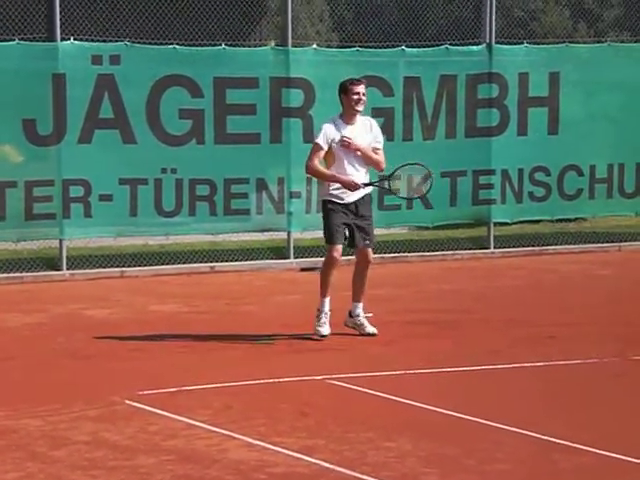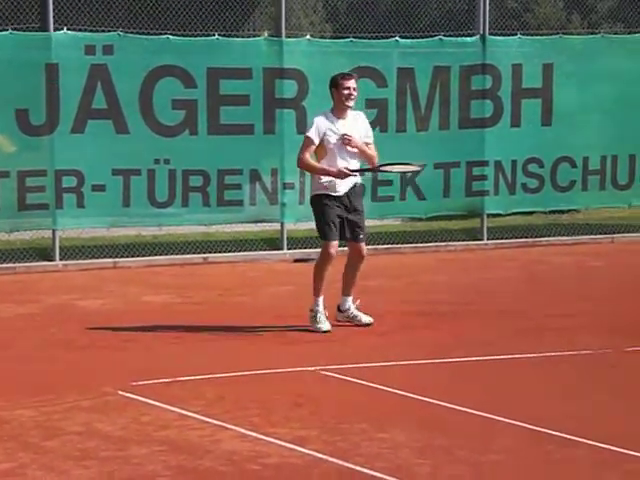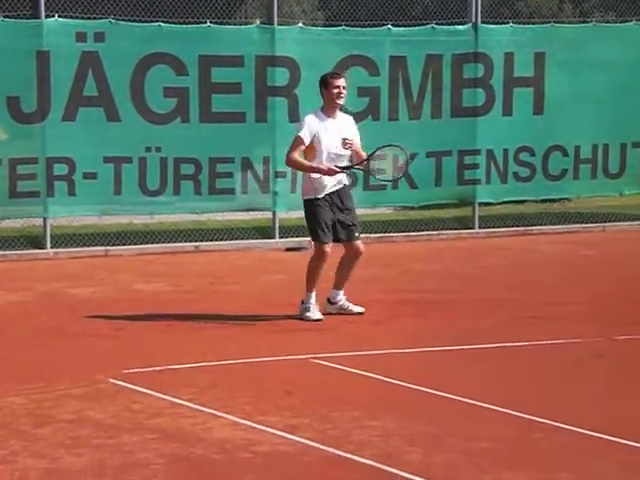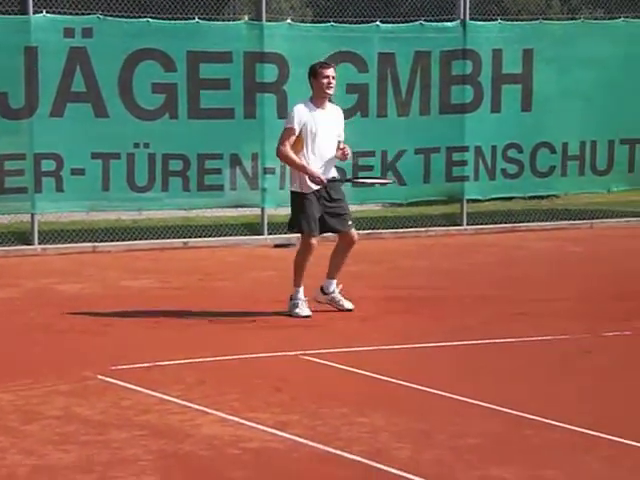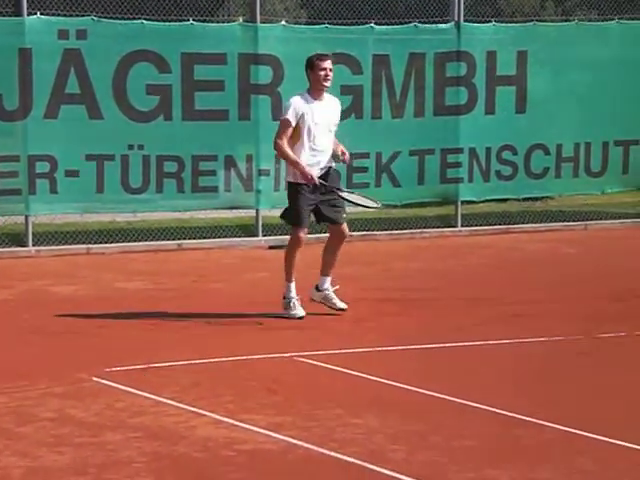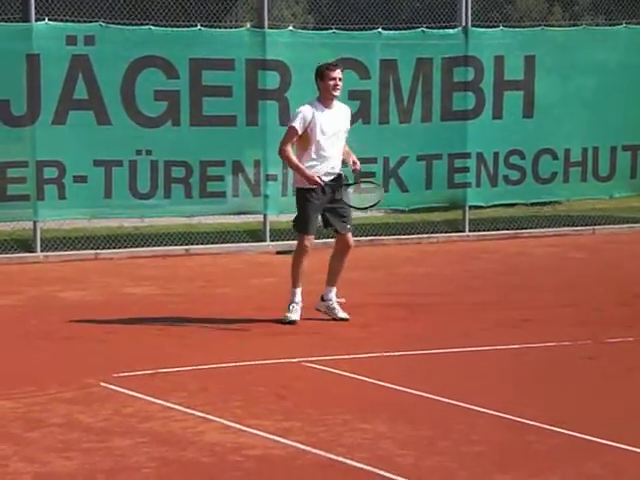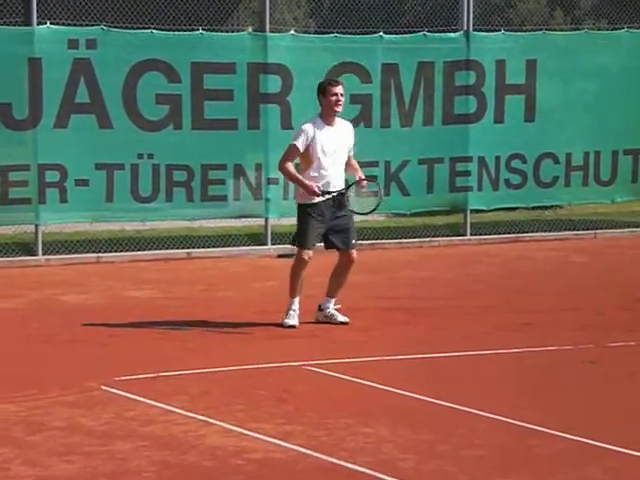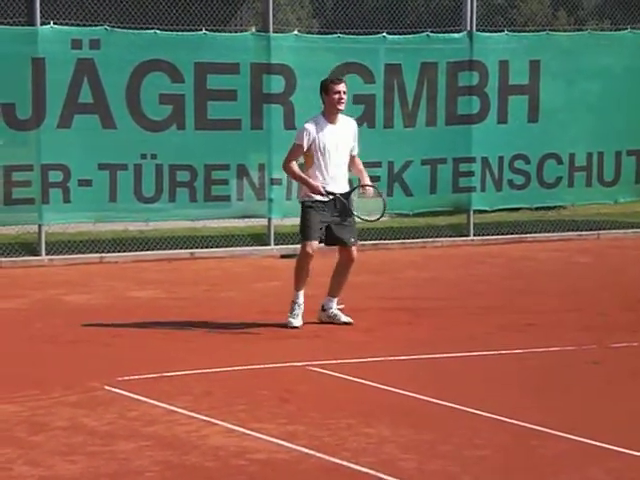
dt=0.1s
person 1, frame 1
left shoulder: (370, 125)
right shoulder: (329, 128)
left elbow: (381, 165)
right elbow: (311, 166)
left wrist: (361, 149)
right wrist: (341, 179)
left hip: (361, 200)
right hip: (334, 200)
left knee: (366, 257)
right knee: (334, 254)
left ankle: (355, 314)
right ankle: (323, 311)
person 1, frame 2
left shoulder: (360, 119)
right shoulder: (320, 122)
left elbow: (374, 160)
right elbow: (302, 160)
left wrist: (358, 145)
right wrist: (331, 171)
left hip: (352, 193)
right hip: (325, 194)
left knee: (358, 252)
right knee: (329, 250)
left ankle: (345, 307)
right ankle: (317, 309)
person 1, frame 3
left shoulder: (348, 121)
right shoulder: (310, 122)
left elbow: (361, 159)
right elbow: (291, 158)
left wrist: (356, 151)
right wrist: (319, 169)
left hip: (341, 192)
right hip: (317, 195)
left knee: (356, 249)
right knee: (323, 250)
left ankle: (335, 299)
right ankle: (309, 302)
person 1, frame 4
left shoulder: (337, 112)
right shoulder: (300, 111)
right elbow: (282, 150)
left wrist: (343, 151)
right wrist: (307, 170)
left hip: (330, 184)
right hip: (305, 188)
left knee: (349, 237)
right knee: (309, 242)
left ankle: (328, 289)
right ankle: (297, 297)
person 1, frame 5
left shoulder: (335, 104)
right shoulder: (297, 104)
right elbow: (279, 142)
left wrist: (340, 149)
right wrist: (300, 167)
left hip: (327, 176)
right hip: (301, 179)
left knee: (341, 231)
right knee: (299, 236)
left ankle: (323, 288)
right ankle: (291, 296)
person 1, frame 6
left shoulder: (345, 111)
right shoulder: (306, 112)
right elbow: (284, 149)
left wrist: (351, 157)
right wrist: (304, 173)
left hip: (335, 185)
right hip: (309, 186)
left knee: (346, 242)
right knee: (305, 244)
left ankle: (328, 299)
right ankle: (295, 300)
person 1, frame 7
left shoulder: (347, 128)
right shoulder: (307, 130)
right elbow: (284, 164)
left wrist: (358, 172)
right wrist: (304, 184)
left hip: (338, 201)
right hip: (311, 203)
left knee: (349, 257)
right knee: (304, 256)
left ankle: (326, 308)
right ankle: (293, 308)
person 1, frame 8
left shoulder: (351, 125)
right shoulder: (310, 128)
right elbow: (288, 163)
left wrist: (363, 176)
right wrist: (309, 183)
left hip: (340, 200)
right hip: (314, 200)
left knee: (349, 255)
right knee: (308, 250)
left ankle: (329, 308)
right ankle: (297, 303)
